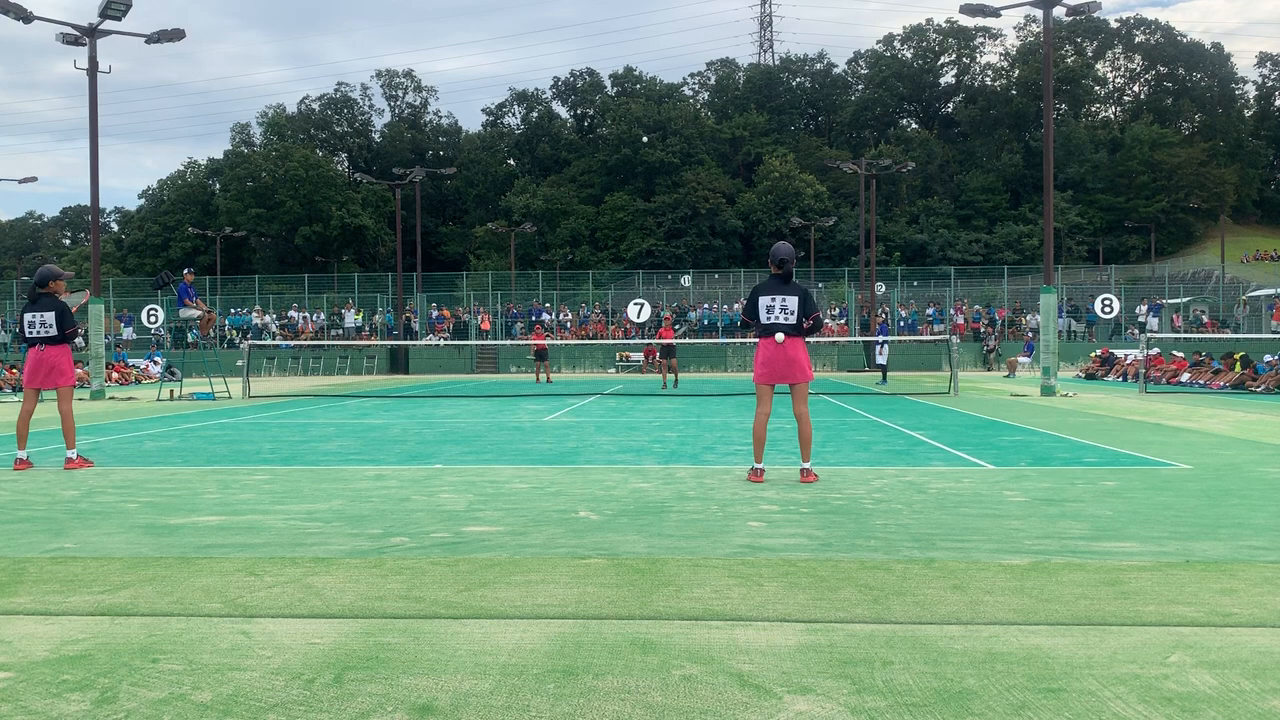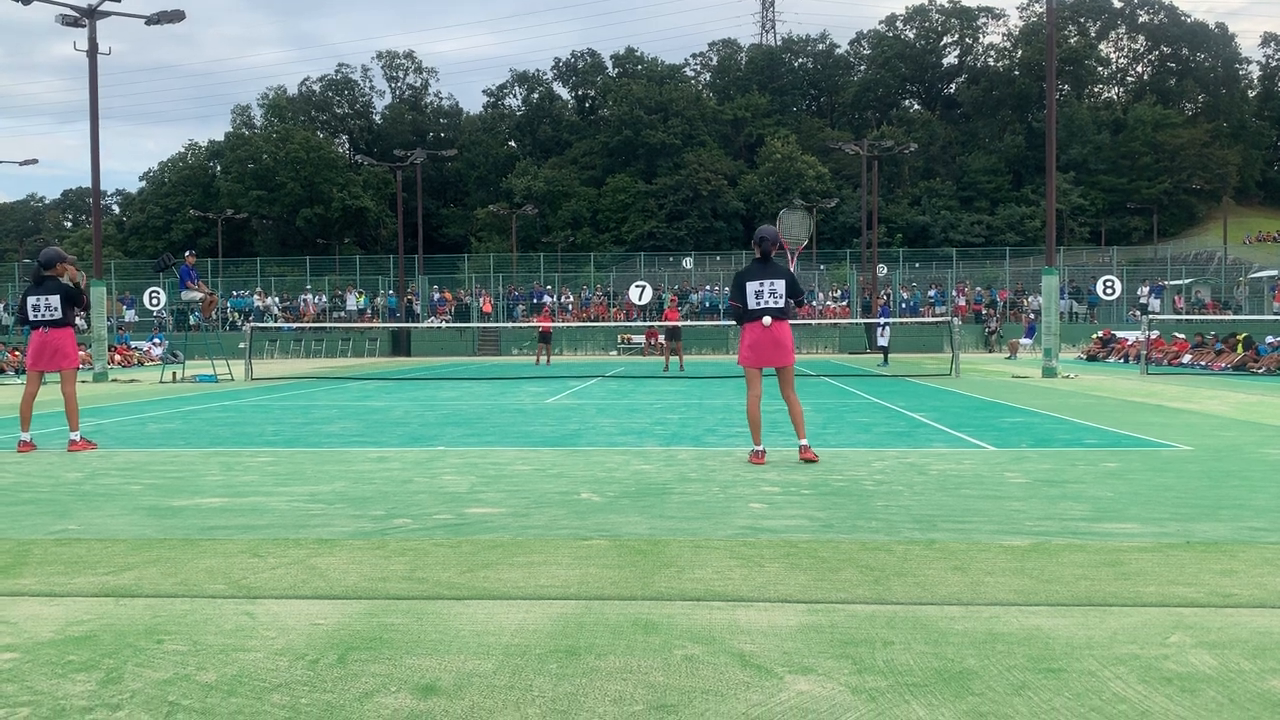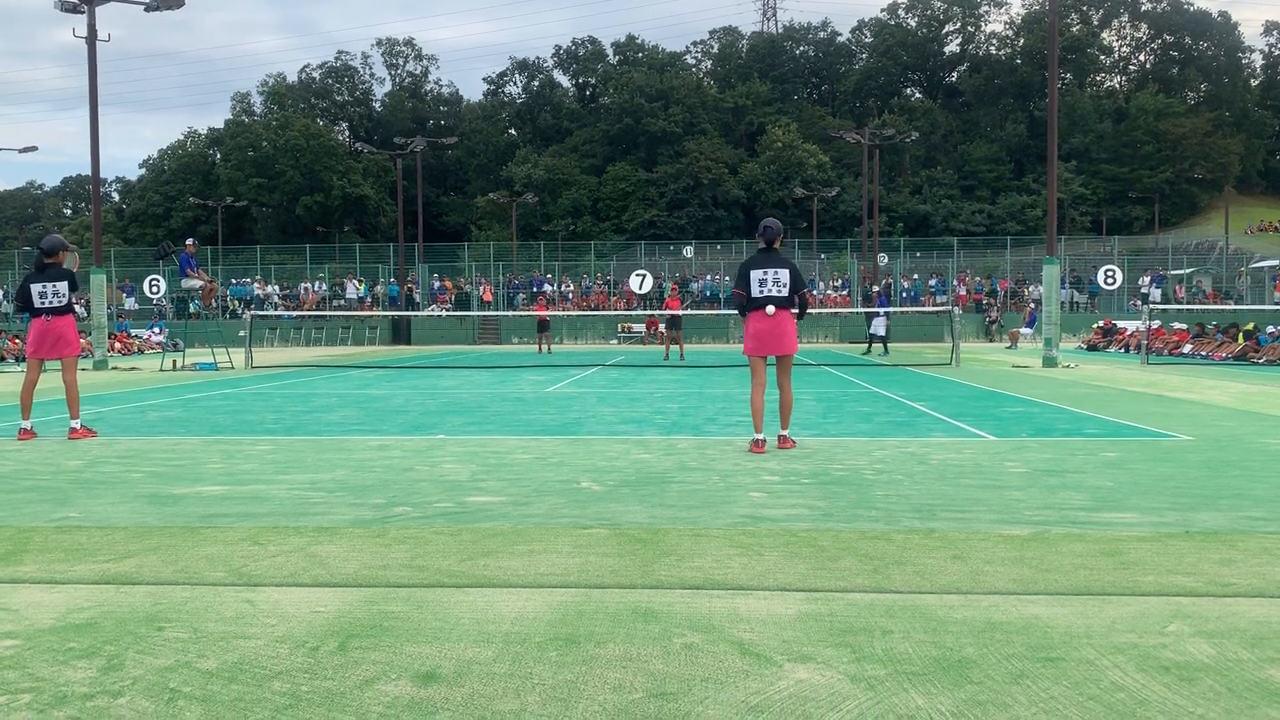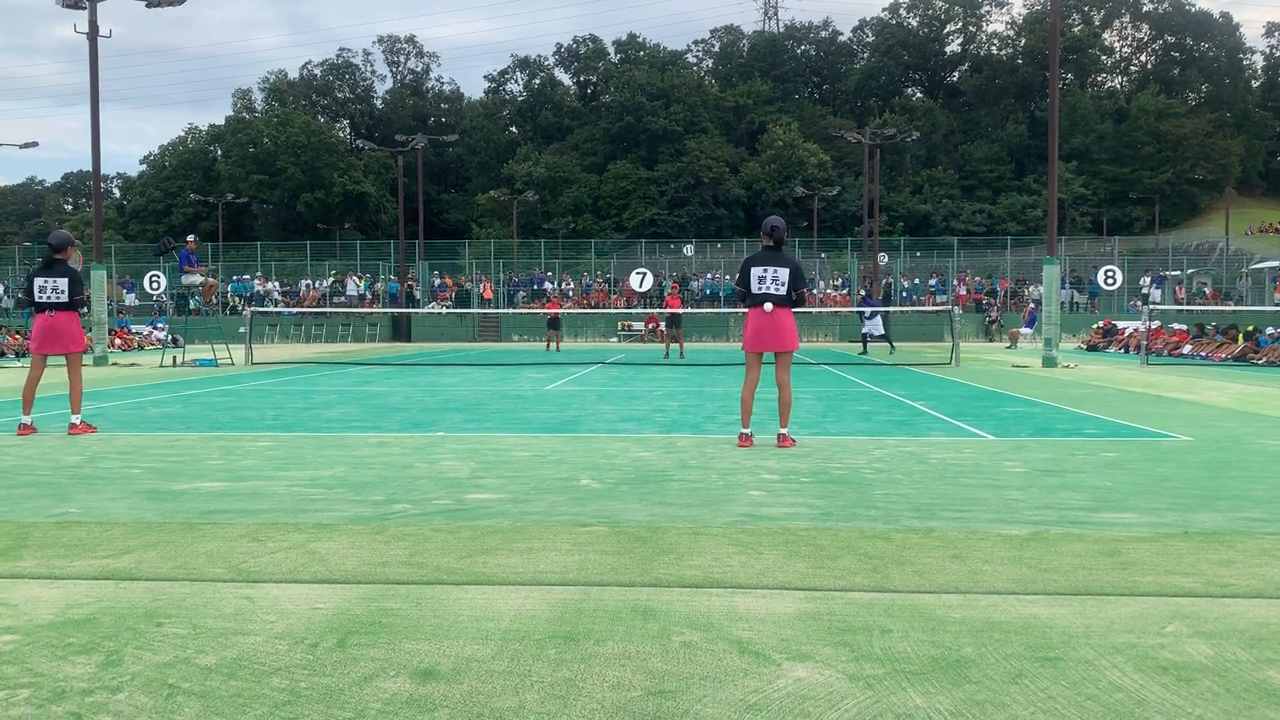
dt=0.7s
person 1, frame 1
left shoulder: (758, 290)
right shoulder: (801, 291)
left elbow: (745, 323)
right elbow: (817, 324)
right wrist: (800, 332)
left hip: (767, 351)
right hip: (794, 350)
left knee: (762, 412)
right knee: (801, 412)
left ankle: (757, 468)
right ankle: (806, 468)
person 1, frame 2
left shoulder: (742, 275)
right shoulder: (784, 273)
left elbow: (736, 312)
right elbow: (800, 302)
left hip: (753, 335)
right hip: (780, 333)
left knee: (754, 395)
right knee: (790, 394)
left ankle: (758, 450)
right ankle: (804, 446)
person 1, frame 3
left shoulder: (748, 265)
right shoulder: (789, 265)
left elbow: (738, 300)
right elbow: (804, 300)
left wrist: (745, 315)
right wrist: (798, 317)
left hip: (757, 323)
right hip: (783, 322)
left knee: (758, 384)
right knee: (784, 382)
left ankle: (758, 438)
right ankle: (784, 435)
person 1, frame 4
left shoulder: (750, 262)
right shoulder: (792, 264)
left elbow: (740, 296)
right elbow: (801, 300)
left hip: (756, 320)
right hip: (783, 321)
left knee: (751, 379)
right knee: (783, 380)
left ankle: (745, 433)
right ankle: (783, 434)
person 2, frame 1
left shoulder: (27, 307)
right shoulder: (59, 306)
left elbow: (24, 336)
right elbow: (71, 335)
right wrist: (72, 318)
left hip: (34, 354)
right hip: (58, 354)
left knee: (27, 407)
right knee: (65, 407)
left ankle: (21, 457)
right ankle: (71, 457)
person 2, frame 2
left shoulder: (30, 290)
right shoulder: (64, 289)
left elbow: (22, 319)
right elbow: (85, 306)
right wrist: (76, 282)
left hip: (38, 338)
right hip: (62, 337)
left knee: (30, 390)
right knee: (68, 389)
left ankle: (24, 439)
right ankle: (75, 439)
person 2, frame 3
left shoulder: (30, 278)
right shoulder: (66, 274)
left elbow: (20, 306)
left hip: (39, 326)
right hip: (63, 325)
left knee: (31, 378)
right knee: (70, 377)
left ankle: (25, 427)
right ankle: (75, 426)
person 2, frame 4
left shoulder: (36, 272)
right shoulder: (71, 273)
left elbow: (28, 301)
right elbow: (80, 303)
left hip: (43, 322)
right hip: (67, 321)
left knee: (34, 374)
right knee: (75, 375)
left ankle: (25, 422)
right ankle: (76, 422)
